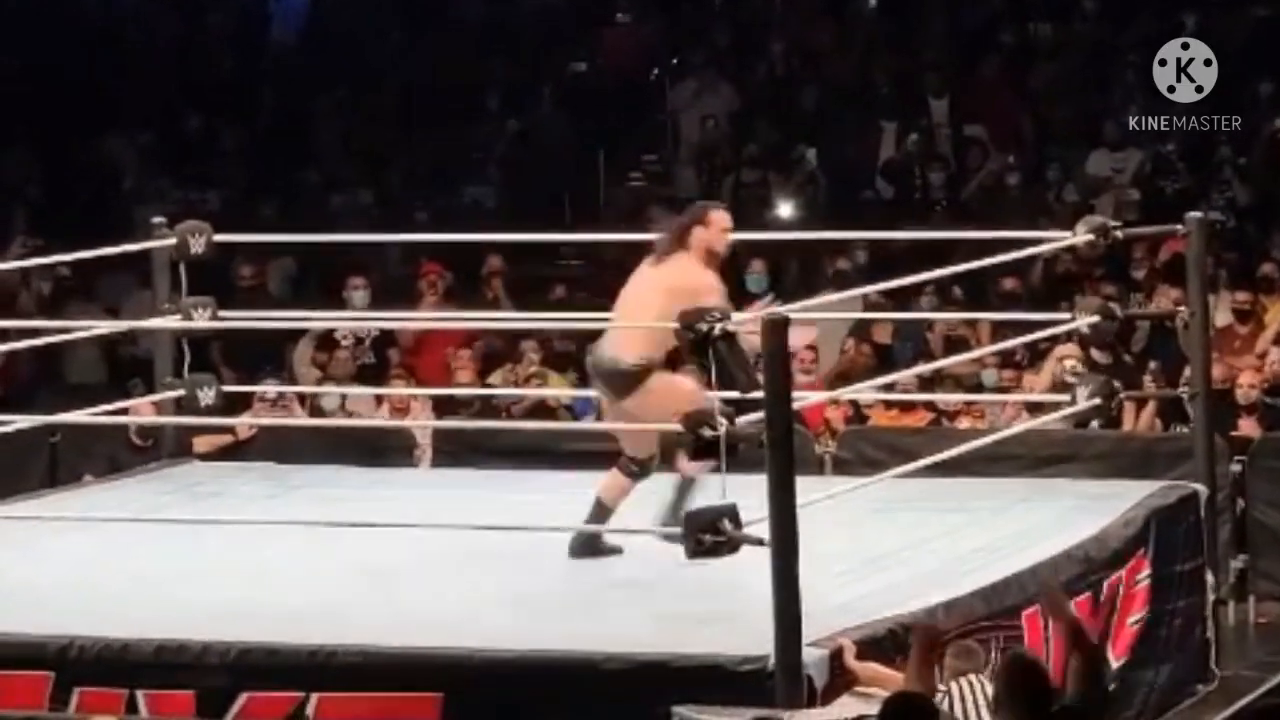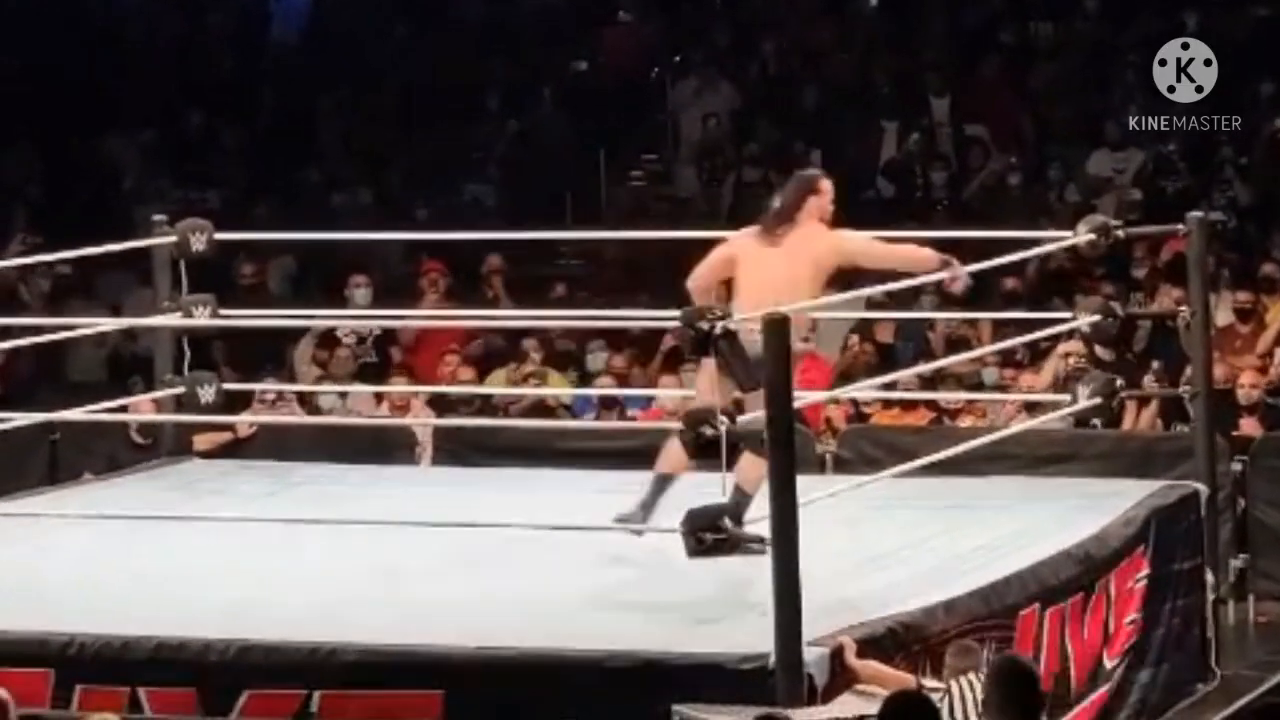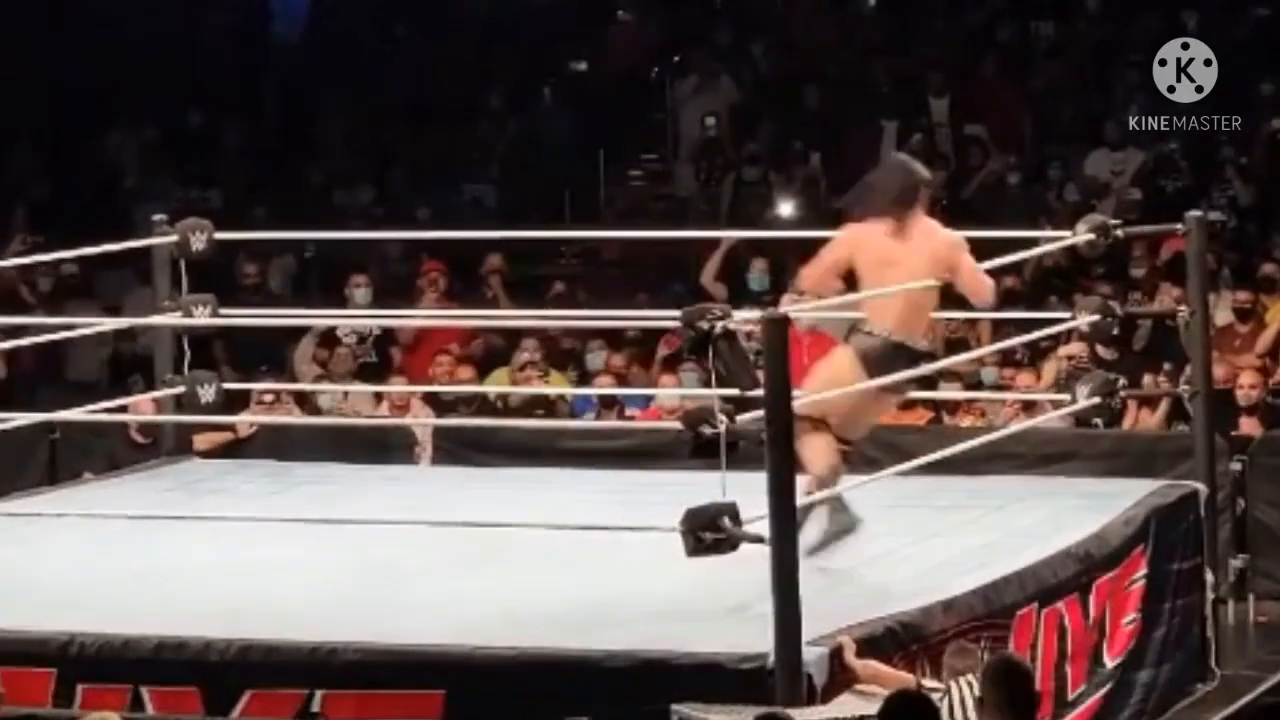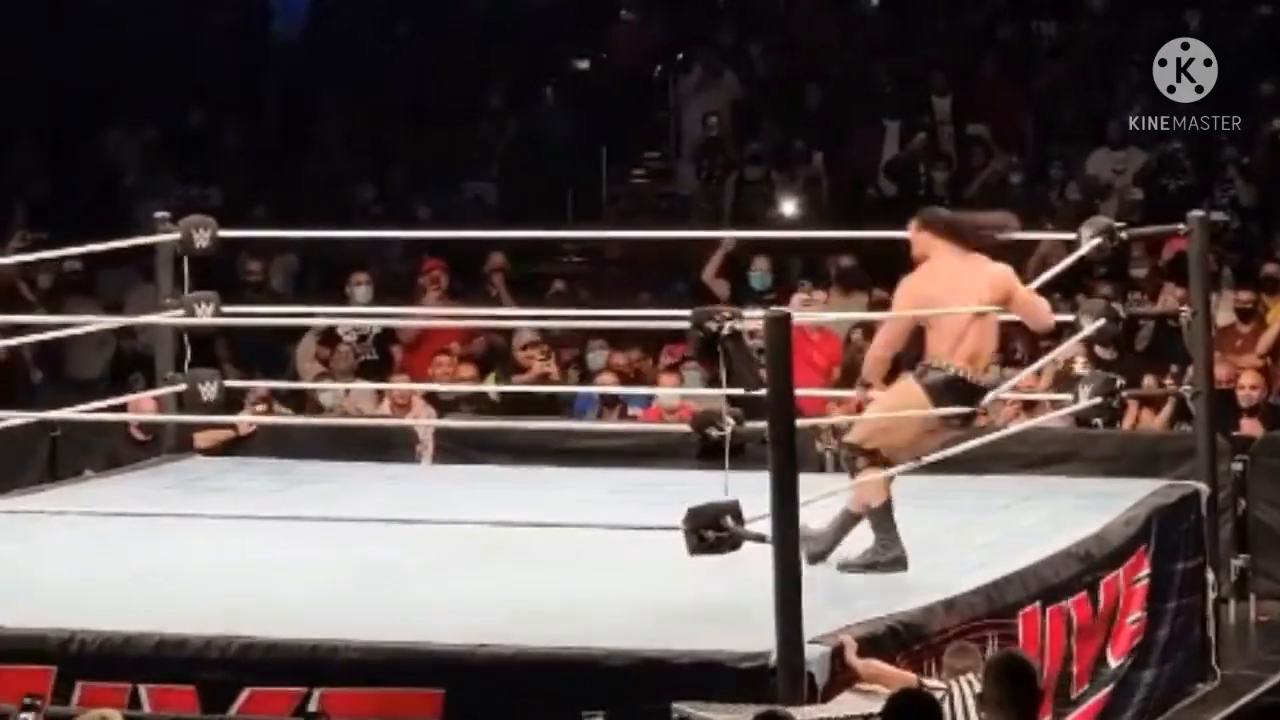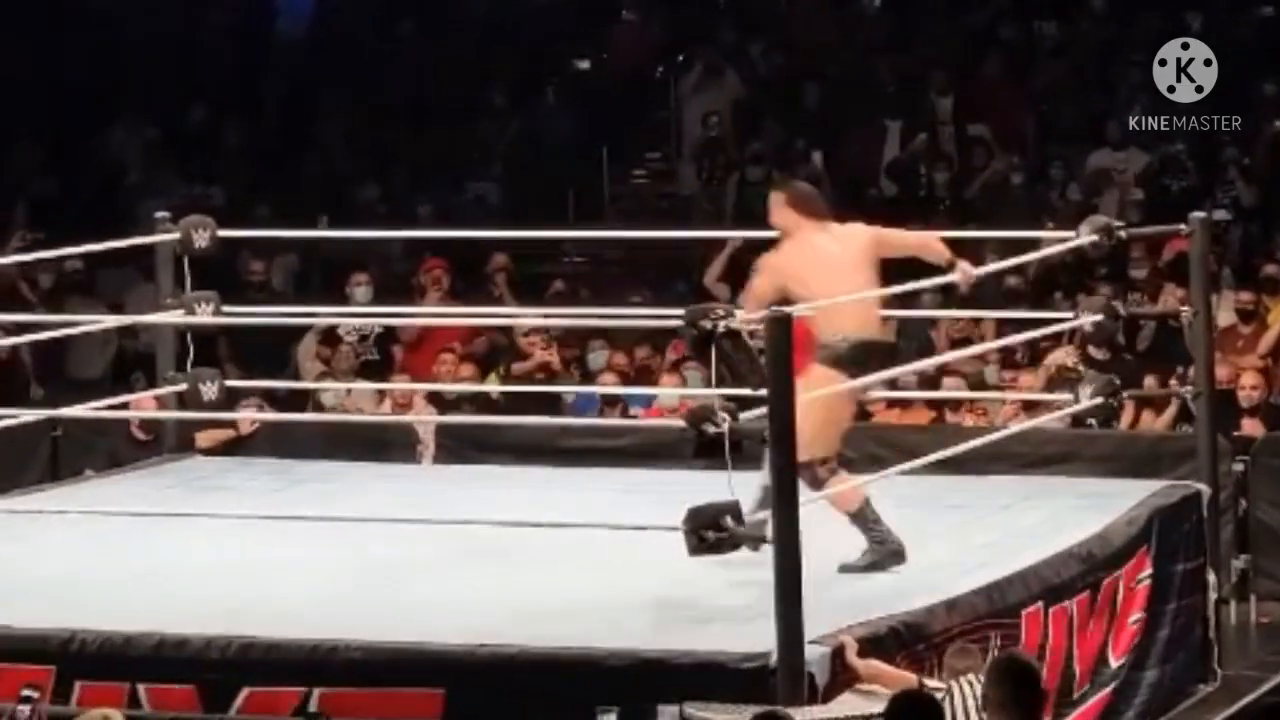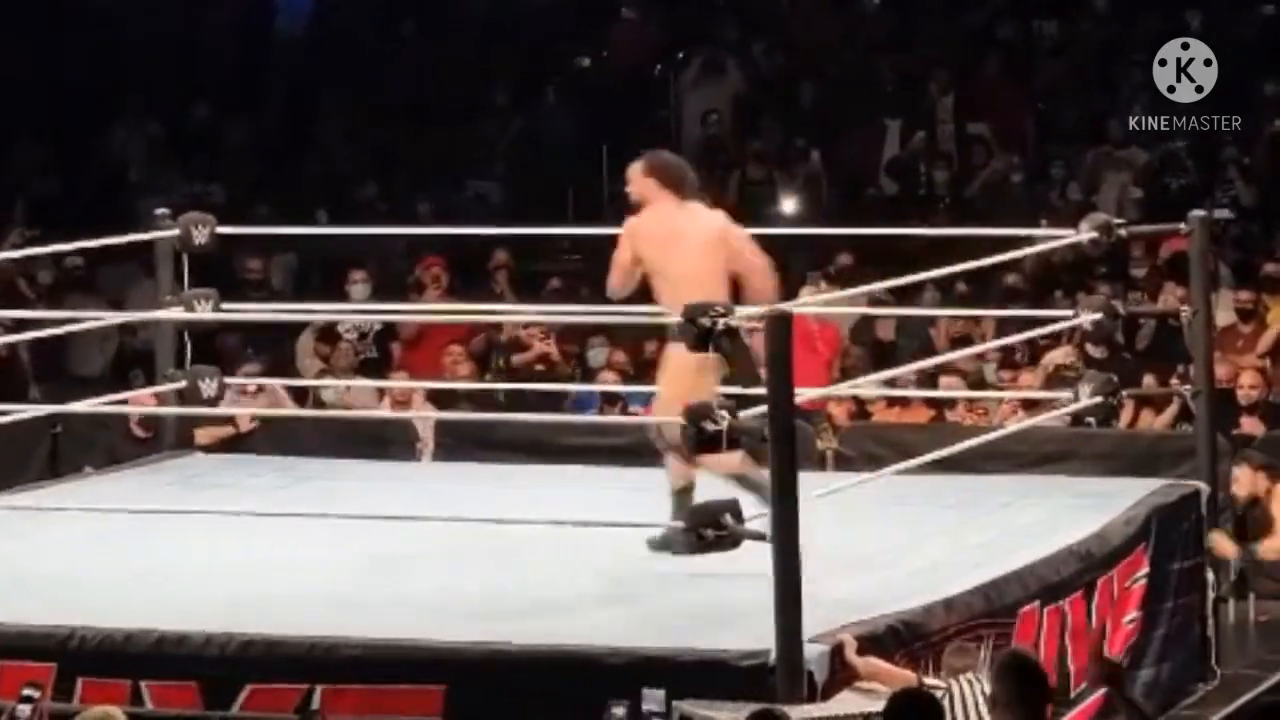
dt=0.2s
person 1, frame 1
left shoulder: (657, 264)
right shoulder: (699, 277)
right elbow: (720, 331)
left hip: (605, 363)
right hip: (628, 372)
left knee: (641, 456)
right knee: (713, 421)
left ankle: (588, 537)
right ankle: (676, 516)
person 1, frame 2
left shoulder: (747, 240)
right shoulder: (833, 243)
left elbow: (696, 285)
right elbow: (897, 255)
right wrist: (948, 265)
left hip: (728, 346)
left knee: (695, 427)
right knee: (764, 439)
left ankle: (647, 505)
right ankle: (729, 519)
person 1, frame 3
left shoulder: (861, 234)
right shoulder: (948, 241)
left elbow: (807, 283)
right elbow: (984, 296)
left wrist: (832, 292)
left hip: (873, 346)
right hip: (913, 357)
left knee: (805, 419)
right knee: (841, 432)
left ankle: (837, 511)
right ankle: (826, 508)
person 1, frame 4
left shoulder: (916, 284)
right shoulder: (998, 274)
left elbow: (881, 352)
right elbow: (1045, 321)
left wrist: (869, 381)
left hip: (938, 383)
right hip: (971, 393)
left knee: (857, 447)
right knee: (876, 452)
left ankle: (888, 546)
right ankle: (834, 533)
person 1, frame 5
left shoulder: (779, 258)
right shoulder: (860, 235)
left elbow: (749, 308)
right elbow: (924, 242)
right wrist: (954, 265)
left hip: (840, 356)
right hip: (872, 350)
left knee: (816, 463)
right knee: (800, 430)
left ankle: (883, 543)
right ankle: (763, 516)
person 1, frame 6
left shoulder: (639, 226)
right shoulder: (716, 220)
left elbow: (616, 287)
right elbow: (760, 270)
left wrist: (640, 267)
left knee: (676, 436)
right knee: (671, 431)
left ankle: (760, 482)
right ankle: (683, 523)
